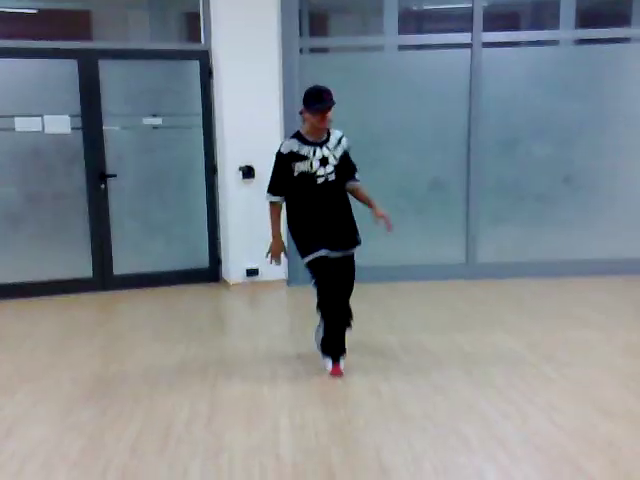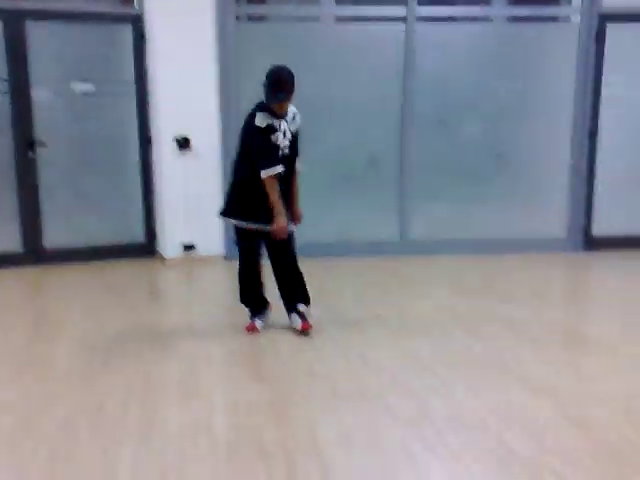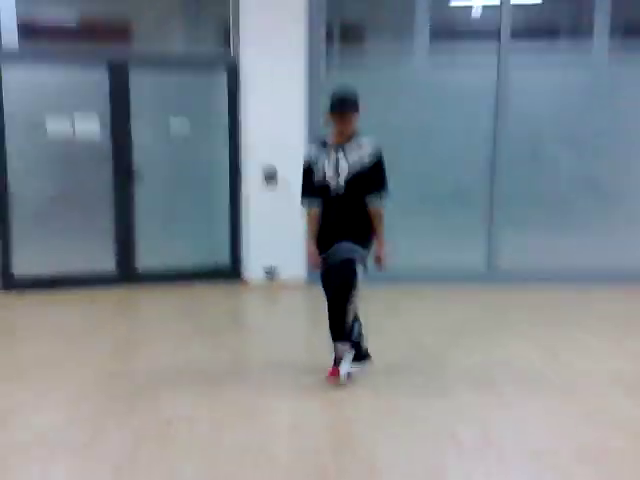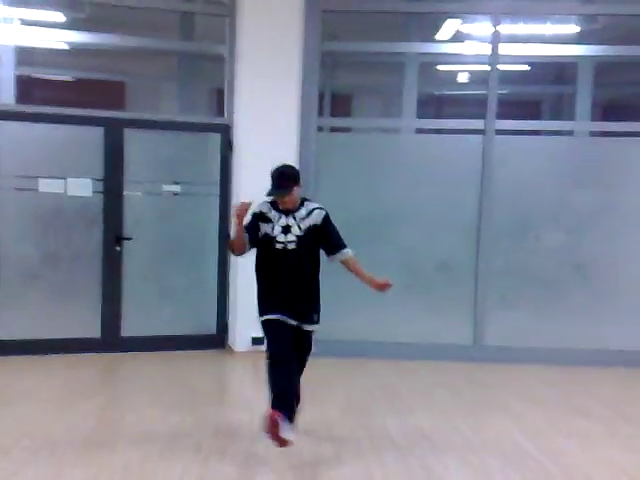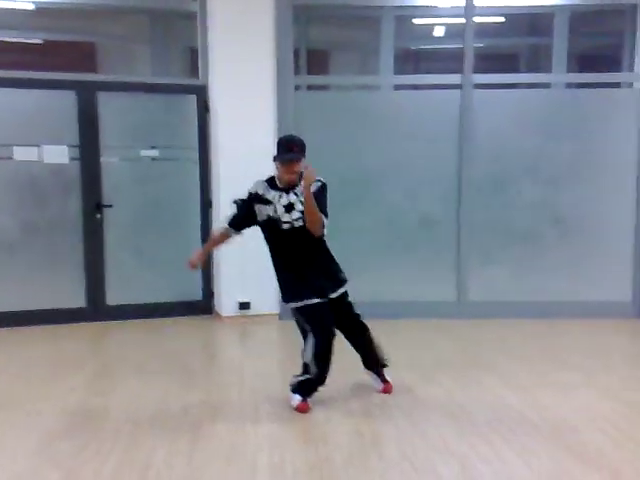
dt=1s
person 1, frame 1
left shoulder: (338, 141)
right shoulder: (290, 149)
left elbow: (349, 181)
right elbow: (276, 196)
left wrist: (374, 207)
right wrist: (276, 236)
left hip: (341, 229)
right hip: (310, 233)
left knee: (344, 286)
right knee: (328, 289)
left ankle: (332, 336)
right ankle: (332, 352)
person 1, frame 2
left shoulder: (293, 117)
right shoulder: (258, 120)
right elbow: (267, 170)
left wrist: (294, 204)
right wrist: (279, 213)
left hip: (279, 204)
right hip: (247, 205)
left knee: (286, 261)
right knee: (249, 262)
left ankle: (297, 309)
right ankle: (256, 311)
person 1, frame 3
left shoulder: (368, 152)
right shoulder: (316, 155)
left elbow: (375, 201)
right elbow: (312, 204)
left wrist: (380, 241)
right wrist: (311, 244)
left hip: (355, 236)
right hip: (327, 240)
left knee: (342, 281)
right knee: (338, 298)
left ankle: (345, 348)
right ankle: (353, 352)
person 1, frame 4
left shoulder: (316, 215)
right shoulder: (263, 213)
left elbow: (339, 252)
right elbow: (239, 249)
left wrist: (370, 280)
right wrist: (239, 222)
left hip: (305, 305)
right hip: (273, 303)
left knee: (295, 362)
right knee: (280, 356)
left ankle: (284, 417)
right ankle: (281, 416)
person 1, frame 5
left shoulder: (316, 187)
right shoulder: (259, 192)
left elbow: (316, 229)
right elbow: (233, 227)
left wrist: (306, 193)
right wrist: (203, 252)
left hip: (327, 274)
right hip: (295, 281)
left knee: (352, 325)
right knee: (320, 335)
left ankle: (377, 367)
right ankle: (302, 390)
